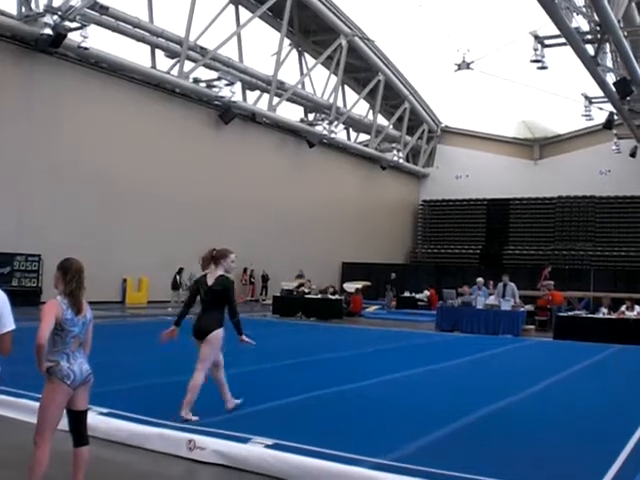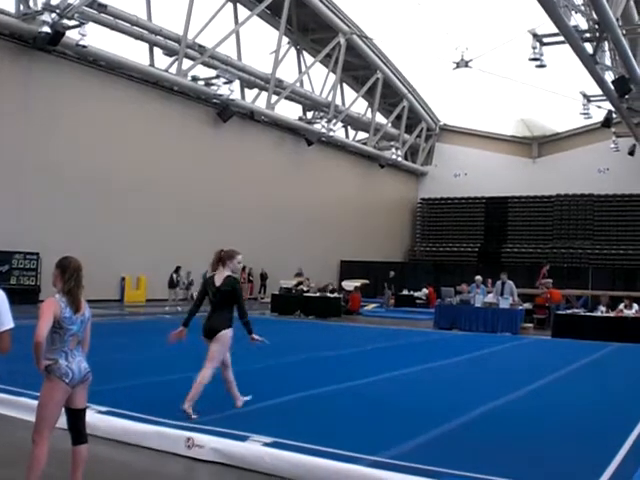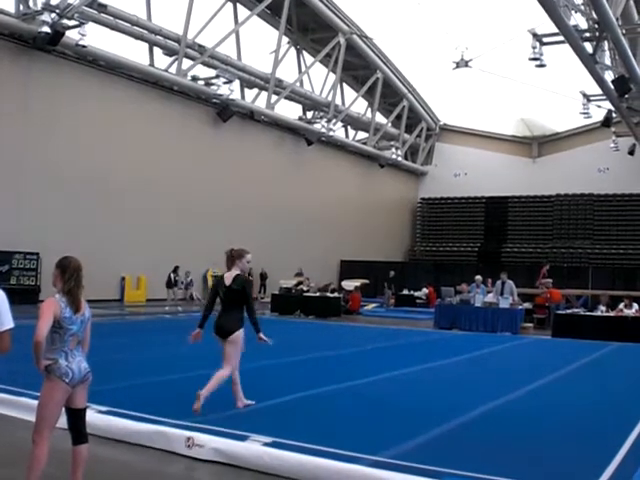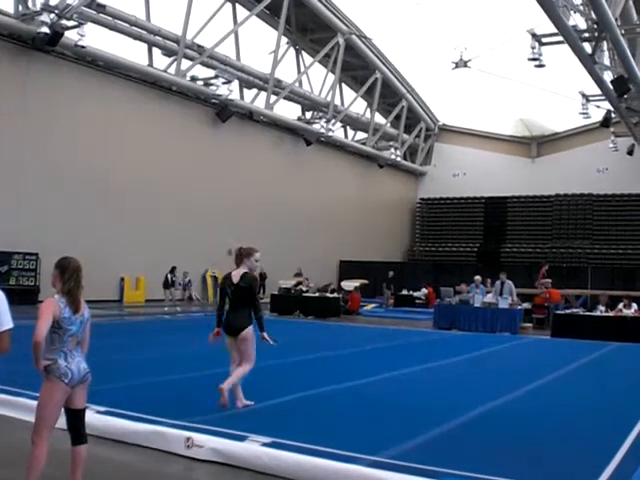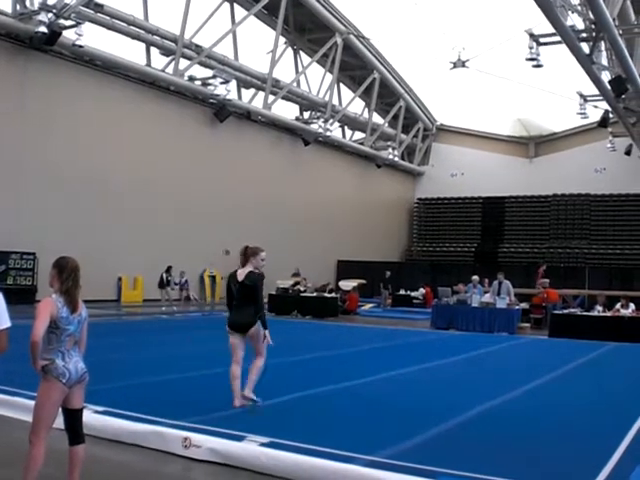
dt=0.1s
person 1, frame 1
left shoulder: (54, 305)
right shoulder: (86, 307)
left elbow: (42, 340)
left wrist: (41, 364)
left hip: (61, 374)
right hip: (83, 371)
left knee: (42, 439)
right knee: (80, 434)
person 1, frame 2
left shoulder: (52, 304)
right shoulder: (84, 305)
left elbow: (40, 338)
left wrist: (39, 362)
left hip: (60, 372)
right hip: (81, 369)
left knee: (40, 437)
right knee: (79, 432)
person 1, frame 3
left shoulder: (52, 304)
right shoulder: (84, 305)
left elbow: (39, 338)
left wrist: (39, 361)
left hip: (60, 372)
right hip: (81, 369)
left knee: (40, 437)
right knee: (79, 431)
person 1, frame 4
left shoulder: (51, 304)
right shoulder: (83, 306)
left elbow: (39, 338)
left wrist: (38, 362)
left hip: (59, 372)
right hip: (80, 369)
left knee: (40, 437)
right knee: (78, 432)
person 1, frame 5
left shoulder: (49, 304)
right shoulder: (81, 306)
left elbow: (36, 338)
left wrist: (36, 361)
left hip: (57, 372)
right hip: (78, 369)
left knee: (37, 437)
right knee: (76, 431)
person 2, frame 1
left shoulder: (201, 279)
right shoulder: (227, 282)
left elbow: (188, 304)
right elbow: (232, 310)
left wrist: (175, 326)
right wrist: (241, 334)
left hip: (199, 326)
right hip: (213, 328)
left knee: (218, 364)
right knee: (201, 370)
left ankle: (229, 401)
right ankle: (186, 411)
person 2, frame 2
left shoulder: (209, 280)
right shoulder: (234, 282)
left elbow: (196, 305)
right elbow: (241, 309)
left wrist: (184, 326)
right wrist: (250, 333)
left hip: (209, 326)
right hip: (223, 328)
left knee: (226, 363)
right knee: (209, 368)
left ankle: (238, 399)
right ankle: (188, 404)
person 2, frame 3
left shoulder: (219, 280)
right shoulder: (244, 281)
left elbow: (209, 305)
right elbow: (250, 309)
left wrist: (200, 327)
right wrist: (258, 332)
left hip: (220, 325)
right hip: (234, 327)
left knee: (234, 364)
right knee: (228, 368)
left ankle: (240, 400)
right ankle: (203, 393)
person 2, frame 4
left shoulder: (226, 278)
right shoulder: (251, 279)
left elbow: (221, 304)
right elbow: (256, 307)
left wrist: (218, 326)
right wrist: (263, 331)
left hip: (229, 323)
right hip: (244, 324)
left knee: (236, 362)
right knee: (248, 363)
left ankle: (239, 400)
right ankle: (225, 386)
person 2, frame 5
left shoulder: (232, 276)
right shoulder: (256, 277)
left elbow: (229, 302)
right elbow: (259, 305)
right wrist: (265, 329)
left hip: (234, 321)
right hip: (250, 321)
left knee: (236, 361)
right knee: (260, 355)
left ankle: (237, 398)
right ankle: (247, 390)
